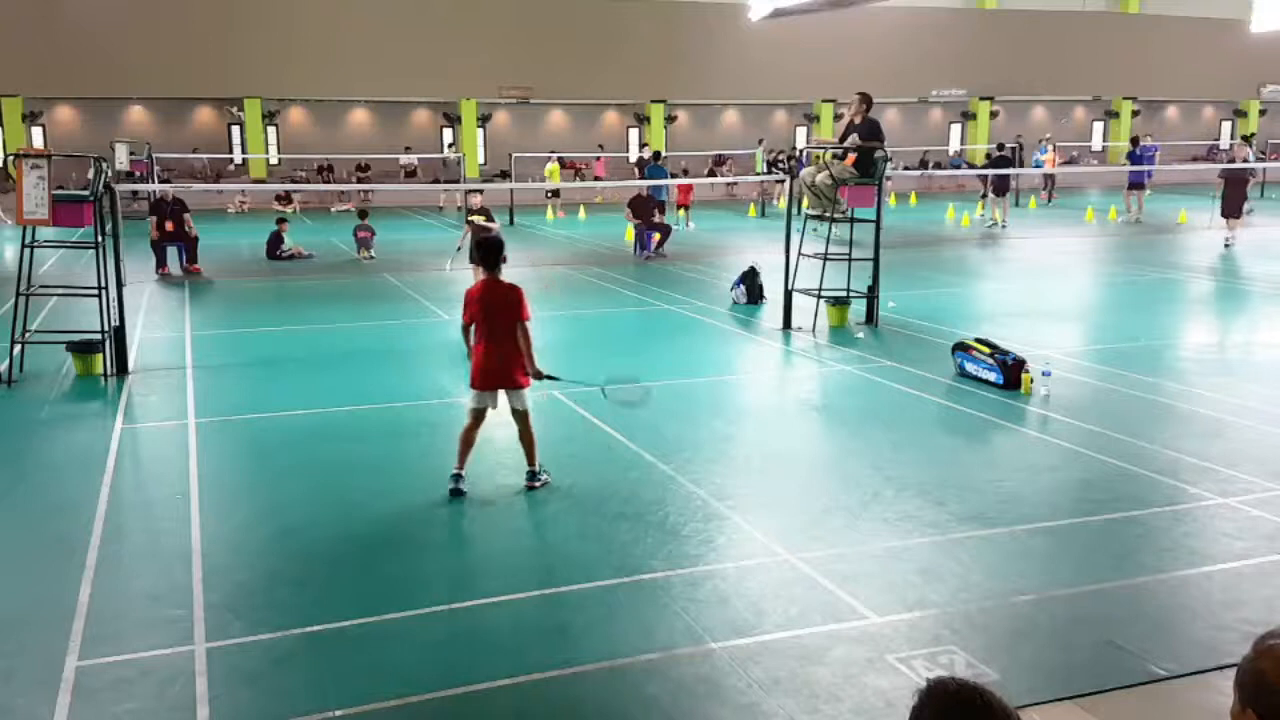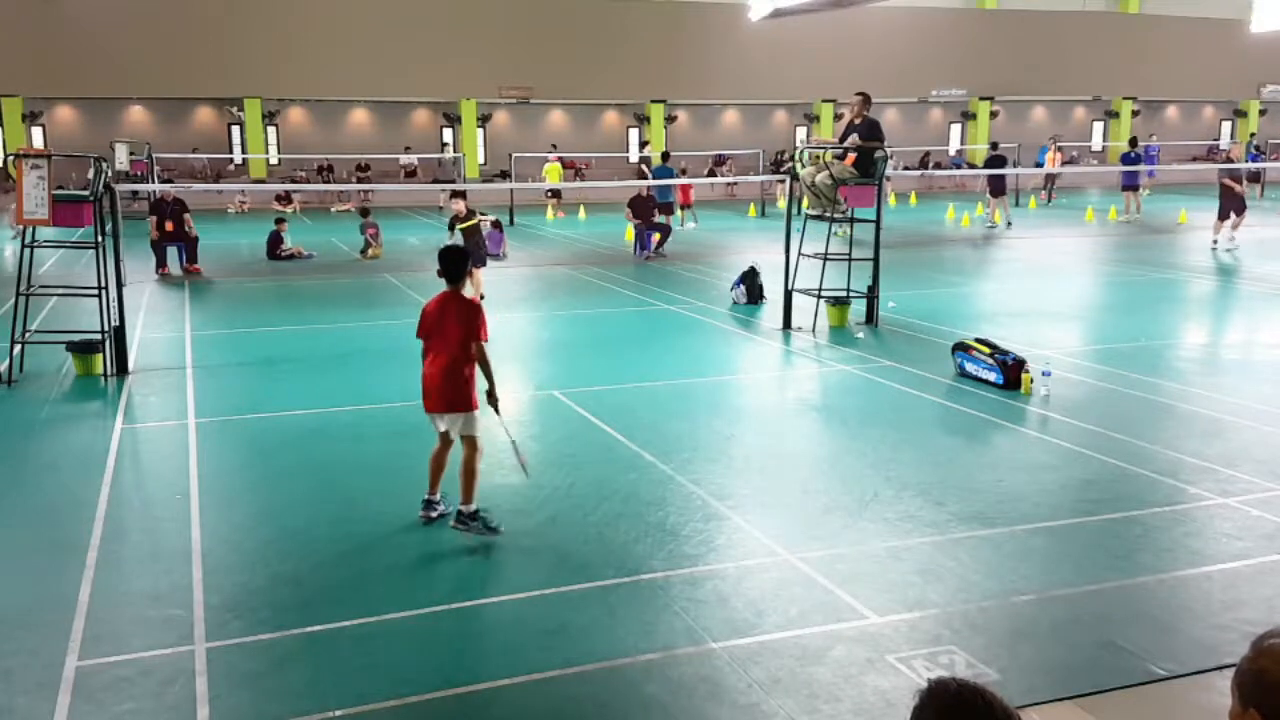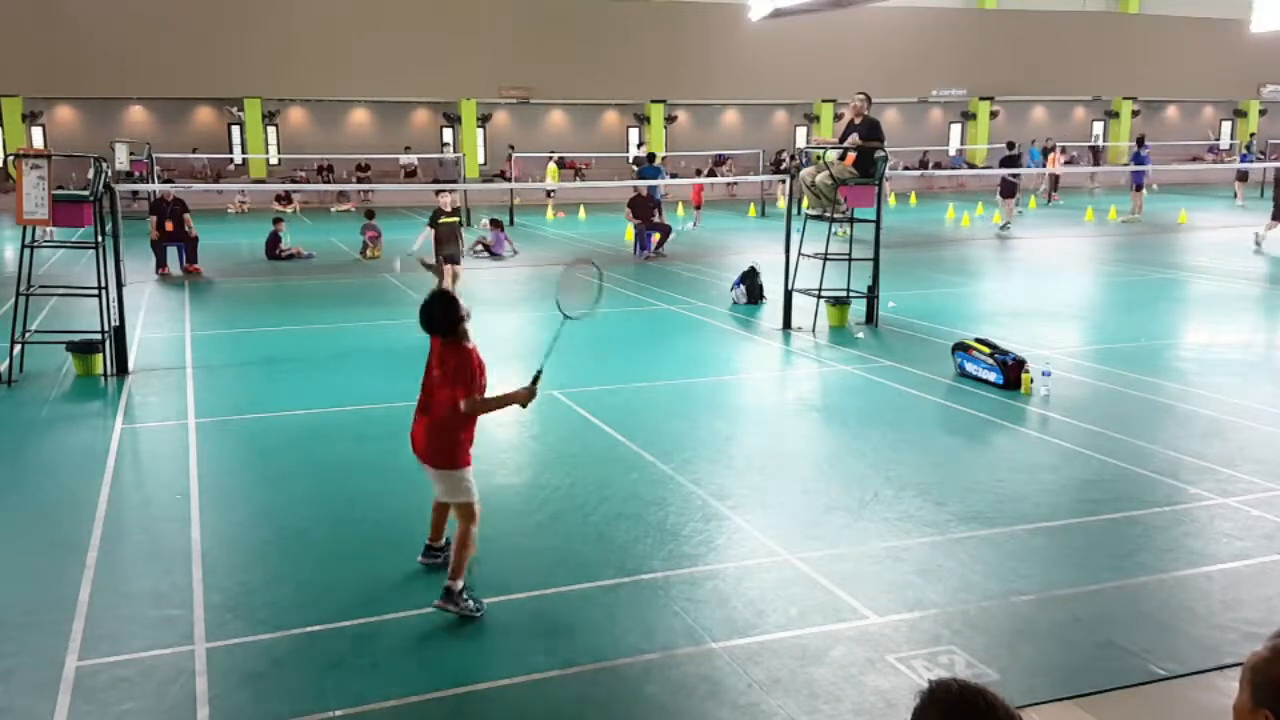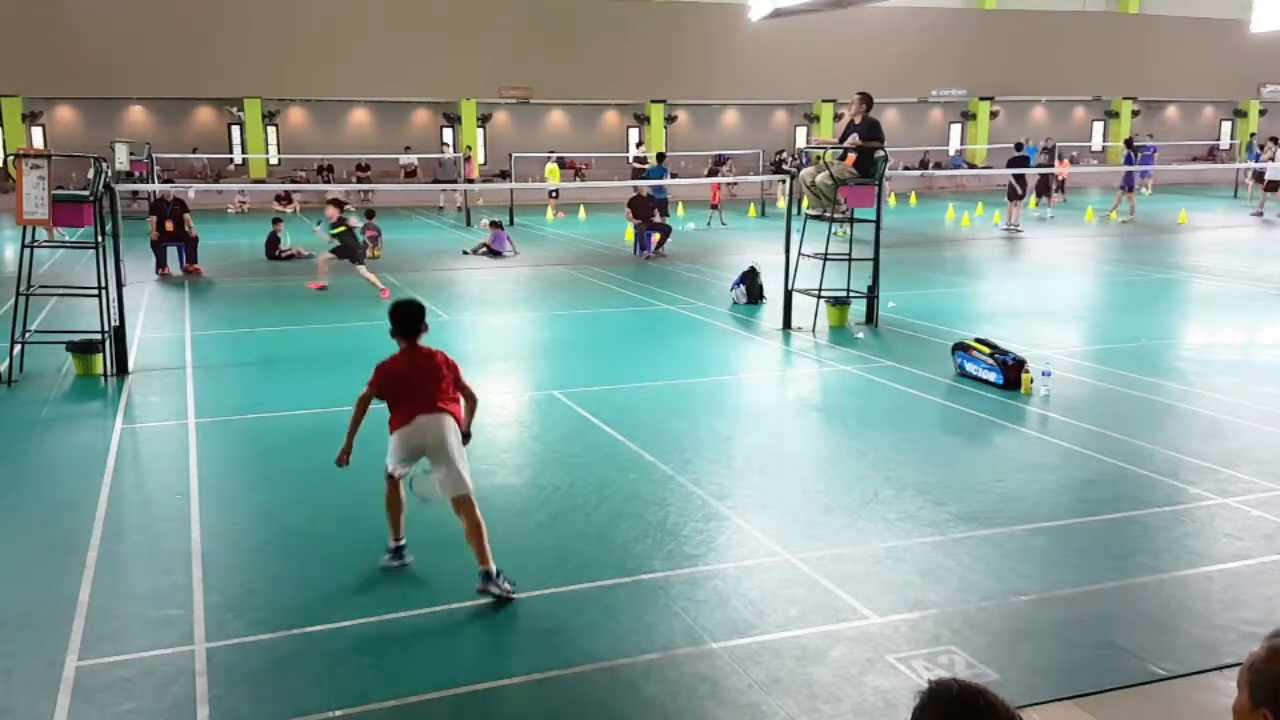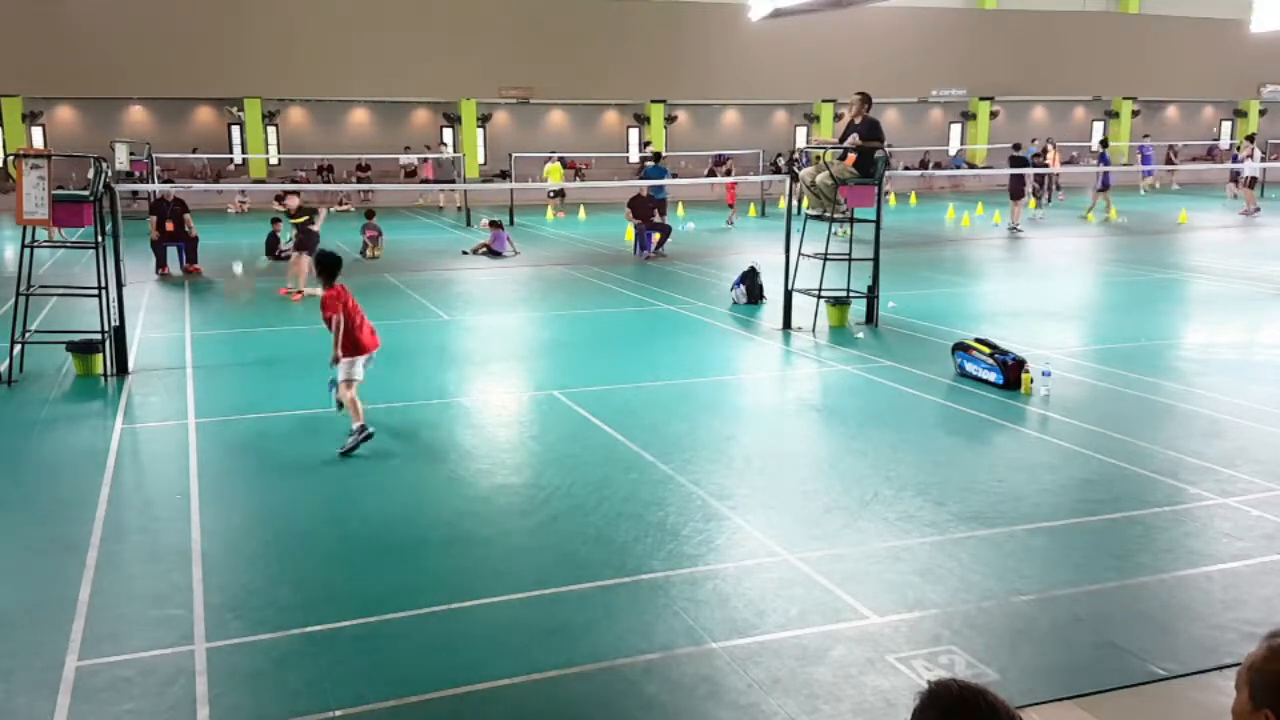
dt=1s
person 1, frame 1
left shoulder: (472, 293)
right shoulder: (513, 292)
left elbow: (466, 329)
right elbow: (522, 330)
left wrist: (472, 350)
right wrist: (532, 365)
left hip: (482, 369)
right hip: (512, 368)
left knee: (474, 420)
right knee: (522, 420)
left ankle: (458, 474)
right ankle: (533, 472)
person 1, frame 2
left shoulder: (430, 307)
right shoulder: (472, 308)
left elbow: (424, 349)
right elbow: (478, 351)
right wrist: (492, 387)
left hip: (432, 386)
right hip: (458, 386)
left knee: (443, 442)
right knee: (471, 446)
left ankle: (431, 502)
right ankle: (467, 510)
person 1, frame 3
left shoulder: (442, 335)
right shoulder: (465, 358)
right elbow: (468, 407)
right wrist: (515, 396)
left hip: (425, 437)
right hip: (445, 445)
left knee: (448, 493)
right knee: (466, 511)
left ankle: (434, 546)
right ankle: (453, 590)
person 1, frame 4
left shoulder: (386, 368)
right shoulder: (440, 359)
left elbow: (363, 403)
right elbow: (470, 398)
left wrist: (348, 445)
right wrist: (465, 428)
left hip: (405, 432)
right hip: (443, 427)
left knee: (393, 478)
right knee: (466, 505)
left ankle: (397, 546)
right ankle: (490, 576)
person 1, frame 5
left shoulder: (329, 296)
right shoulder: (341, 289)
left elbow: (338, 320)
left wrist: (337, 349)
left hip: (353, 346)
right hip: (370, 340)
left knee: (347, 391)
left ankle: (360, 428)
